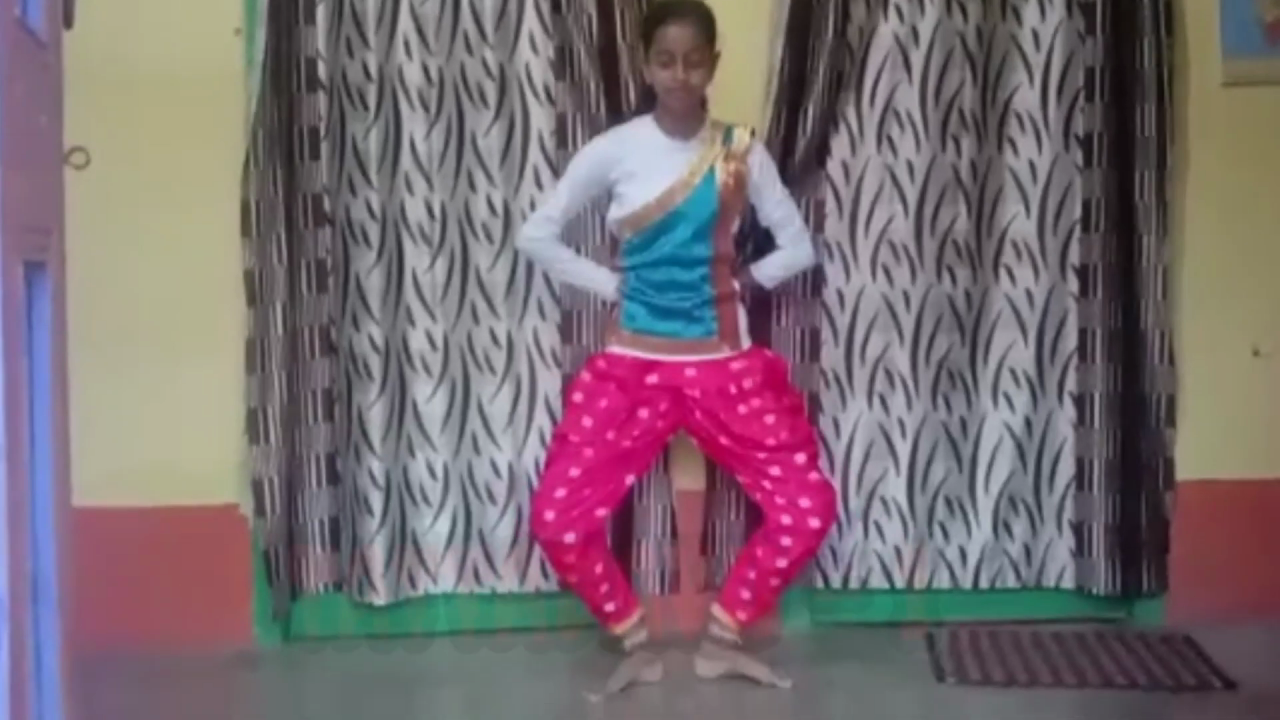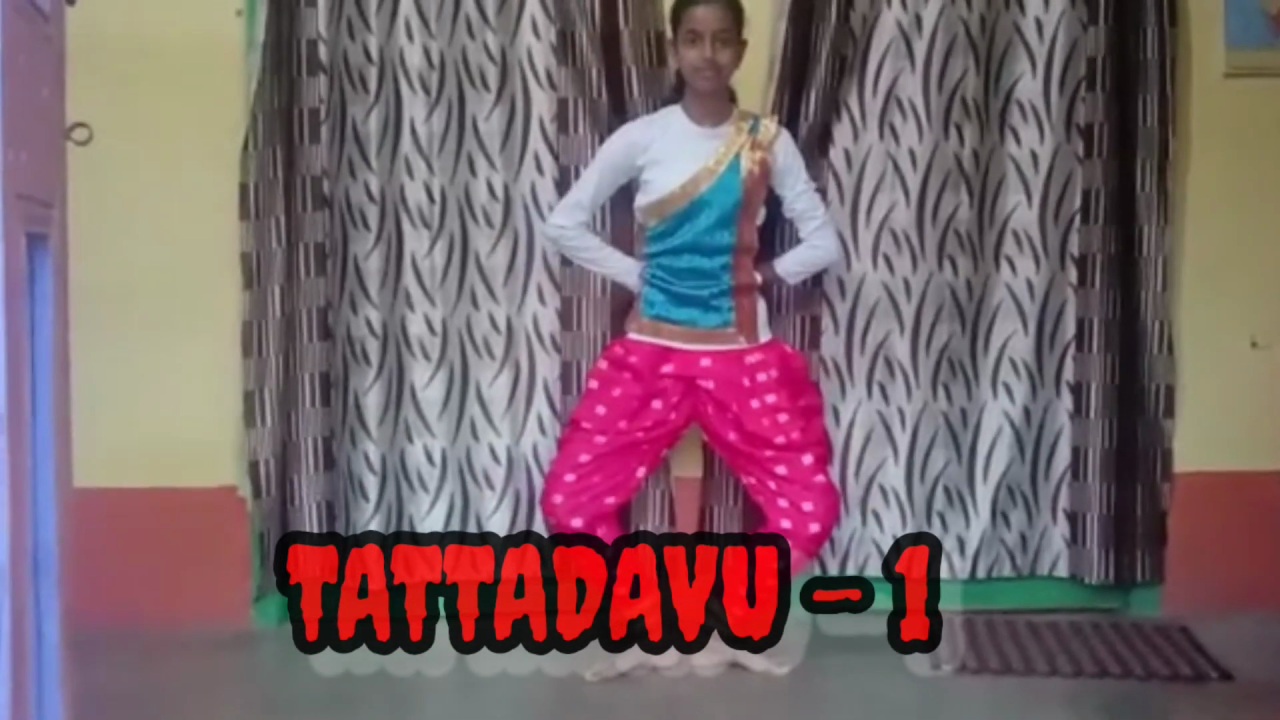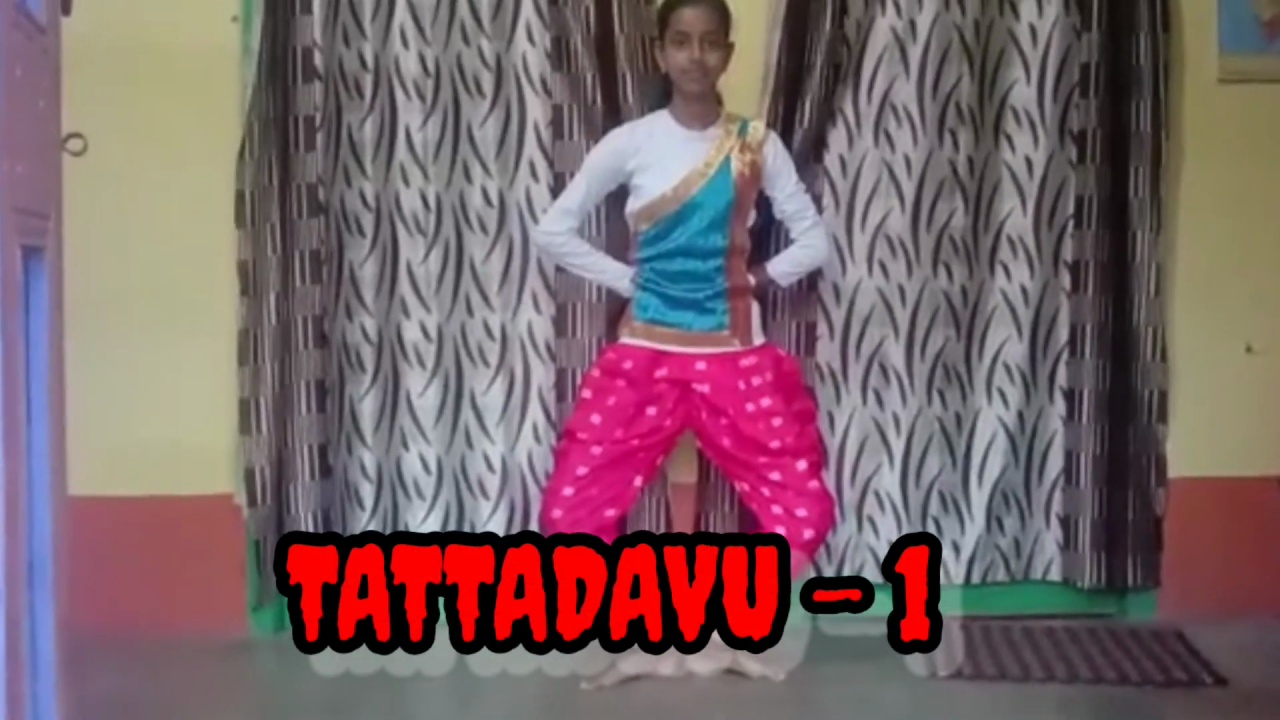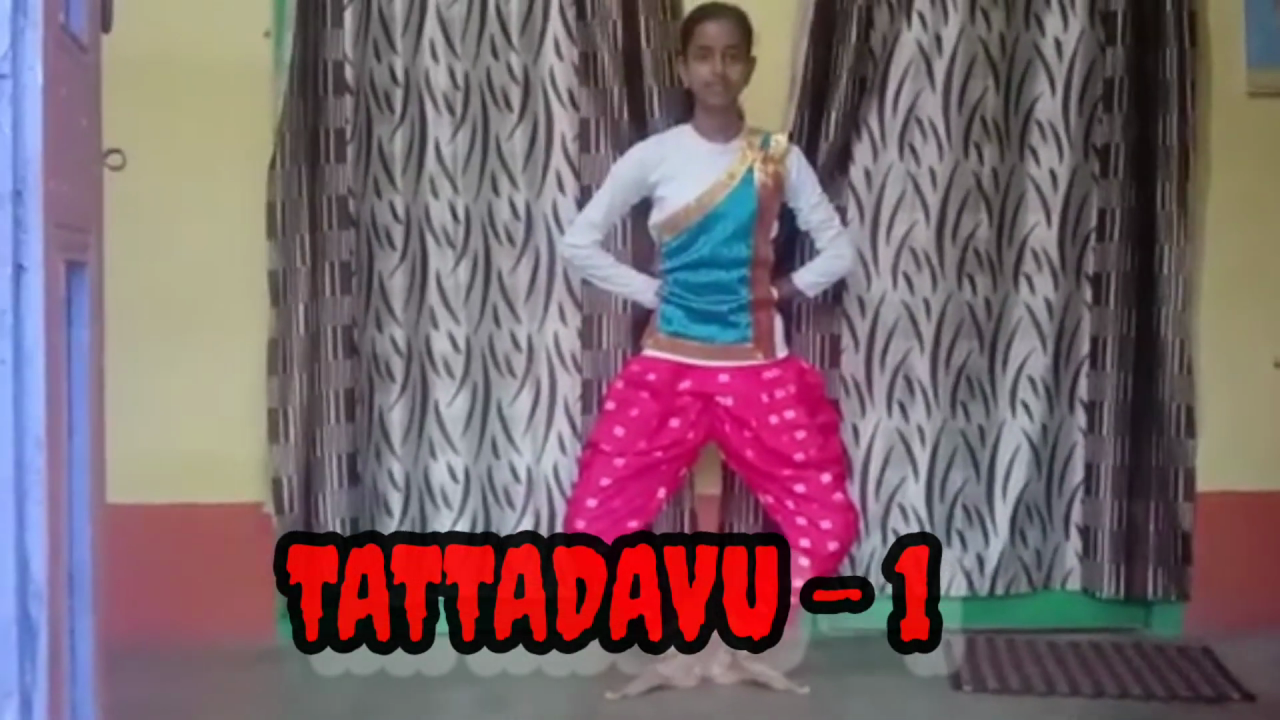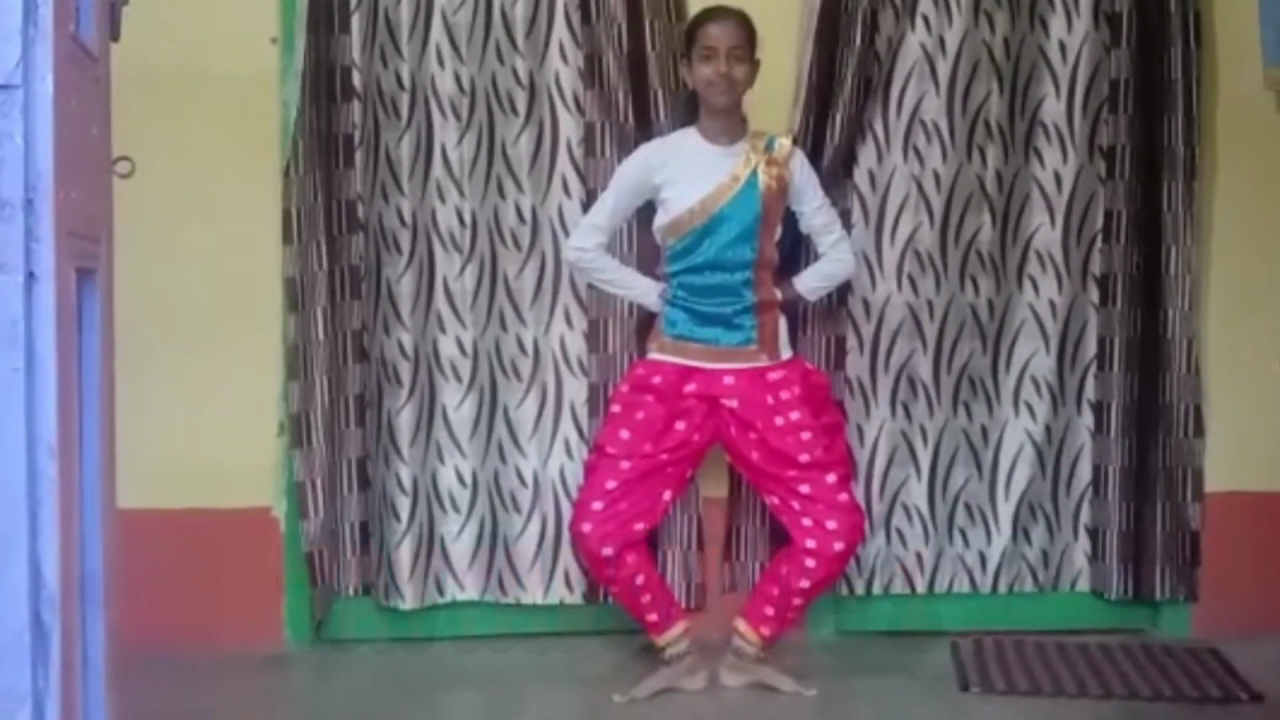
dt=1s
person 1, frame 1
left shoulder: (741, 152)
right shoulder: (612, 151)
left elbow: (799, 246)
right elbow: (535, 235)
left wrist: (741, 279)
right wrist: (611, 285)
left hip: (724, 363)
right hip: (633, 365)
left knee: (809, 506)
right knee: (559, 519)
left ankle: (721, 637)
right ankle: (636, 643)
person 1, frame 2
left shoulder: (769, 141)
right shoulder: (641, 137)
left elbow: (824, 242)
right elbow: (563, 224)
left wrist: (764, 274)
right wrist: (636, 273)
left hip: (742, 354)
right hip: (652, 352)
left knee: (811, 507)
right knee: (570, 500)
person 1, frame 3
left shoulder: (757, 144)
right shoulder: (630, 142)
left elbow: (815, 242)
right elbow: (553, 232)
left wrist: (757, 277)
right wrist: (628, 279)
left hip: (734, 357)
right hip: (645, 356)
left knee: (806, 511)
right knee: (569, 513)
person 1, frame 4
left shoulder: (781, 160)
right shoulder: (651, 158)
left elbow: (839, 253)
right elbow: (577, 245)
left wrist: (780, 292)
right wrist: (655, 293)
left hip: (760, 377)
right hip: (669, 372)
left knee: (828, 527)
right knee: (592, 527)
person 1, frame 5
left shoulder: (783, 161)
right shoulder: (656, 160)
left elbow: (839, 255)
right elbow: (582, 248)
left wrist: (783, 292)
right wrist: (656, 295)
left hip: (763, 373)
right hip: (673, 372)
left knee: (835, 527)
right knee: (598, 527)
left ankle: (746, 647)
right ankle: (678, 650)
